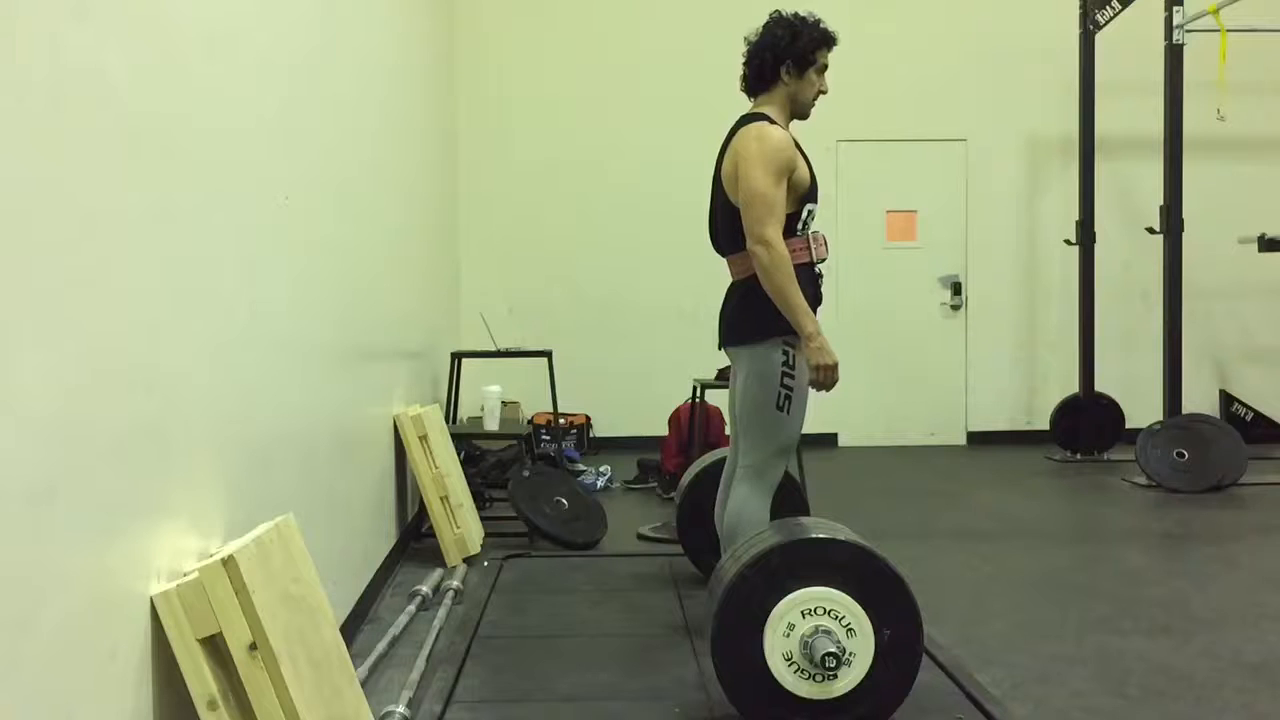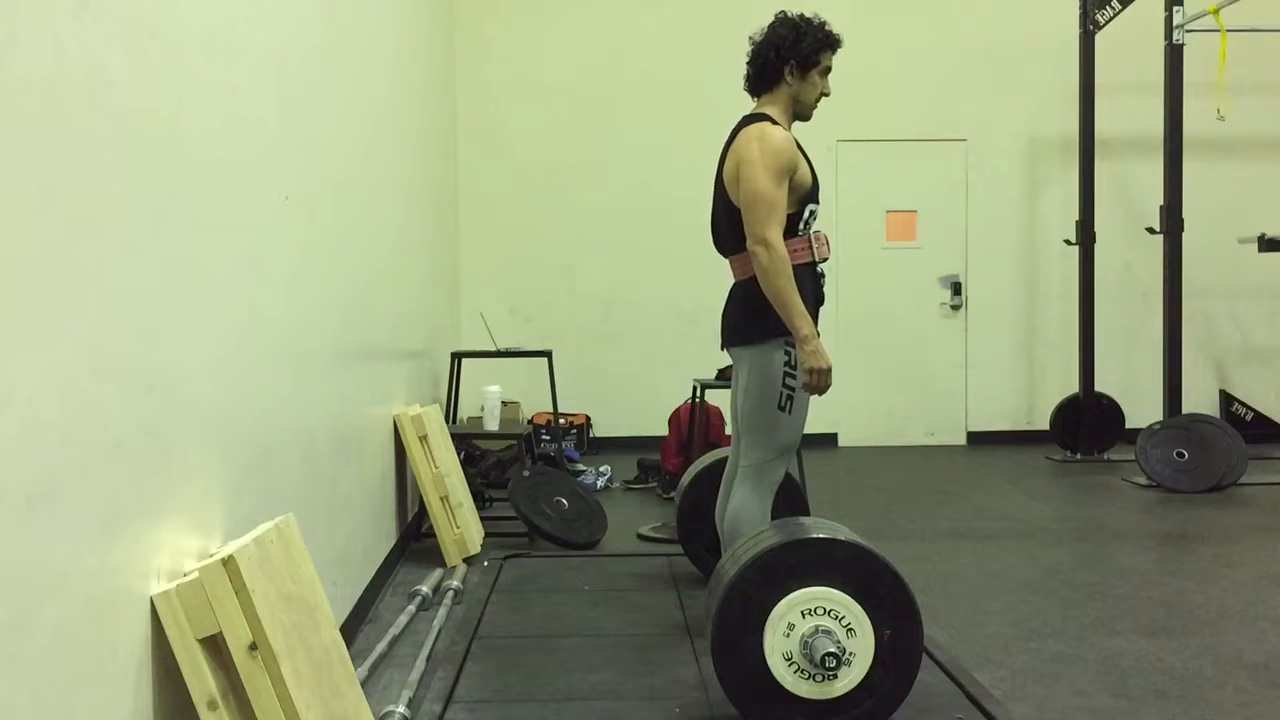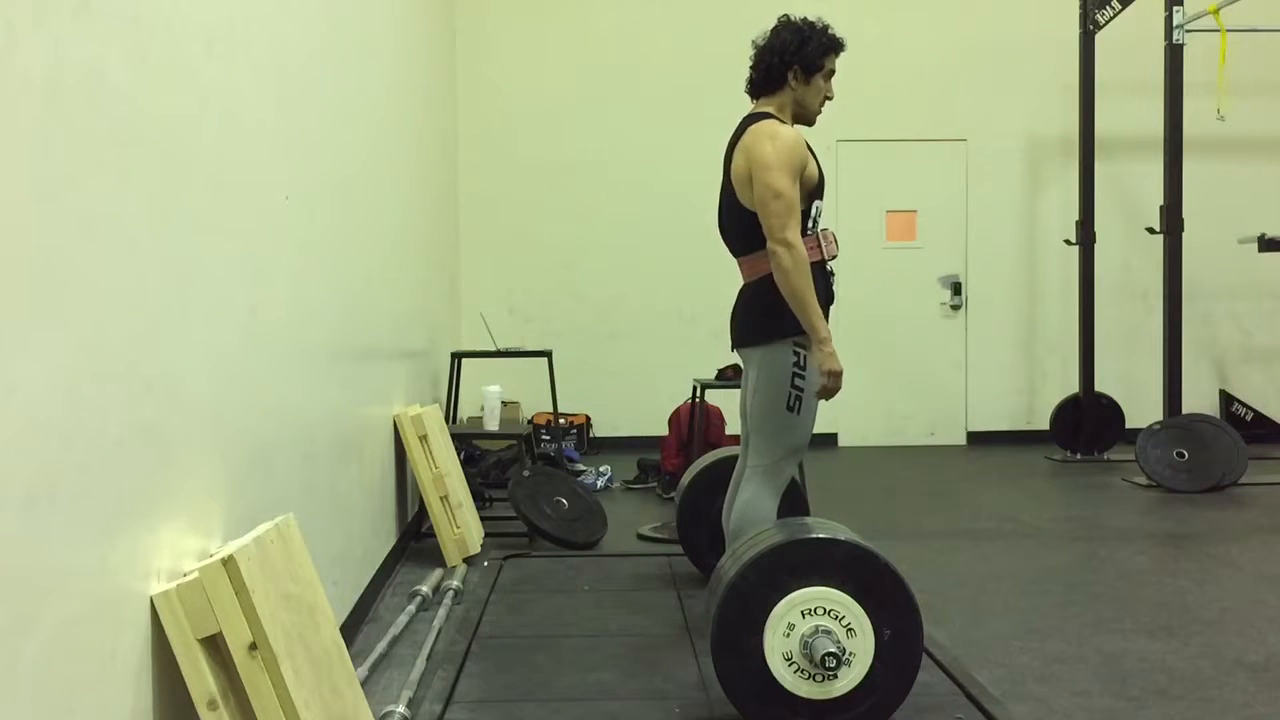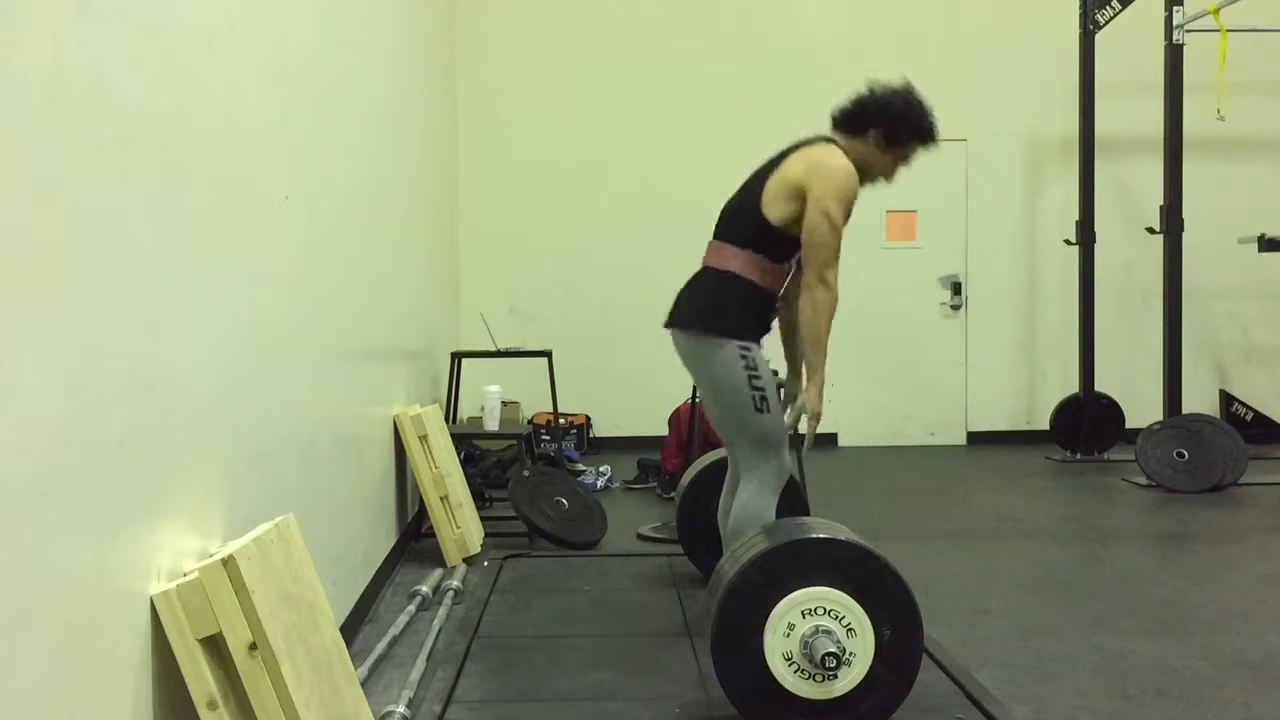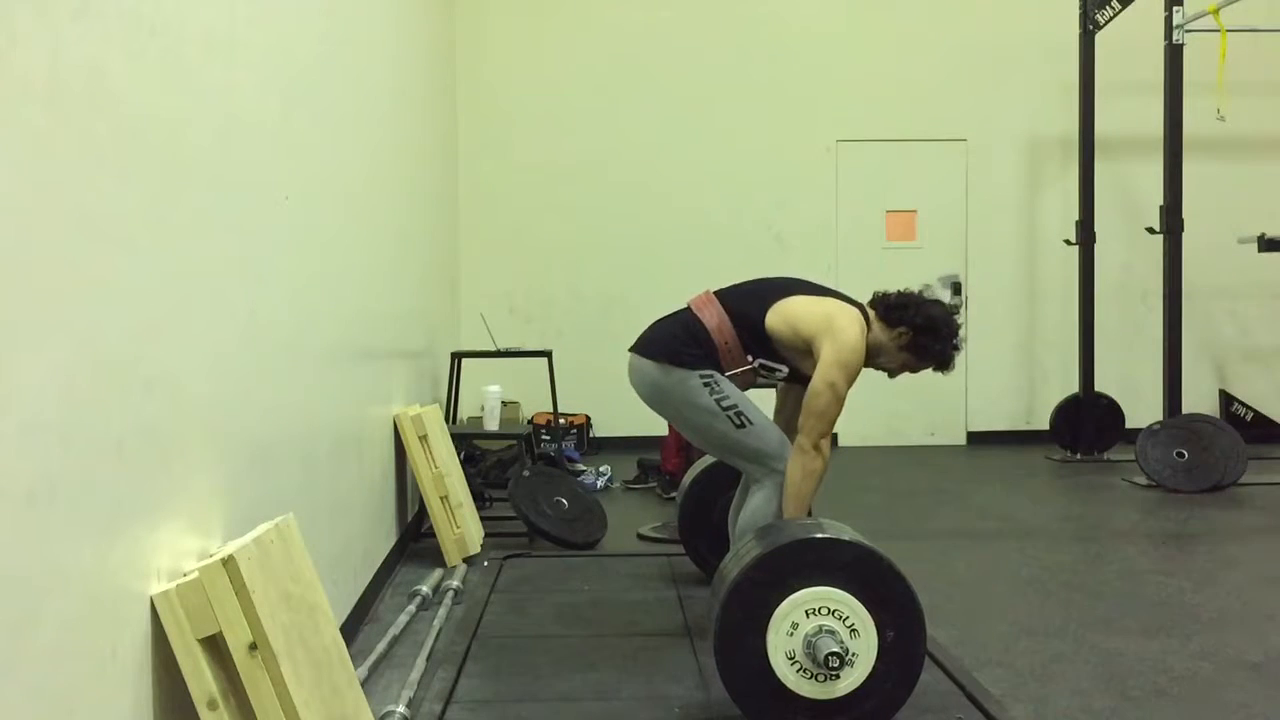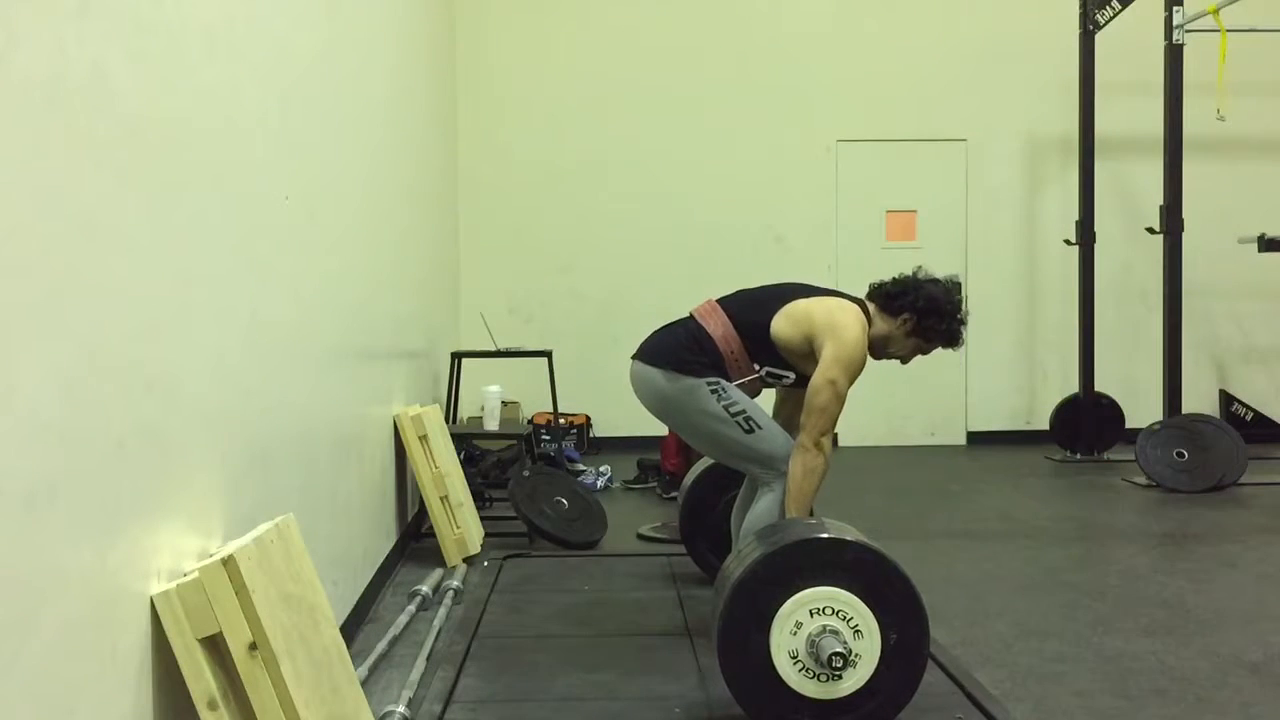
dt=0.7s
person 1, frame 1
left shoulder: (753, 135)
right shoulder: (767, 140)
right elbow: (764, 246)
right wrist: (812, 334)
left hip: (758, 320)
right hip: (771, 323)
left knee: (745, 469)
right knee: (761, 472)
person 1, frame 2
left shoulder: (757, 137)
right shoulder: (769, 141)
right elbow: (766, 247)
right wrist: (806, 338)
left hip: (760, 320)
right hip: (774, 324)
left knee: (747, 469)
right knee: (763, 472)
person 1, frame 3
left shoulder: (754, 135)
right shoulder: (777, 139)
right elbow: (785, 248)
right wrist: (823, 340)
left hip: (765, 318)
right hip: (783, 324)
left knee: (756, 469)
right knee: (770, 473)
person 1, frame 4
left shoulder: (805, 163)
right shoulder: (834, 169)
left elbow: (796, 282)
right elbow: (819, 284)
left wrist: (797, 370)
right wrist: (815, 383)
left hip: (707, 315)
right hip: (718, 323)
left knee: (752, 462)
right knee: (764, 466)
person 1, frame 5
left shoulder: (833, 322)
right shoulder: (847, 340)
left elbow: (790, 431)
right elbow: (812, 445)
left hip: (663, 357)
right hip: (675, 364)
left knee: (767, 463)
right knee: (774, 467)
person 1, frame 6
left shoulder: (836, 319)
right shoulder: (848, 336)
left elbow: (791, 426)
right elbow: (813, 443)
left hip: (663, 363)
right hip: (677, 372)
left knee: (771, 465)
right knee: (781, 469)
